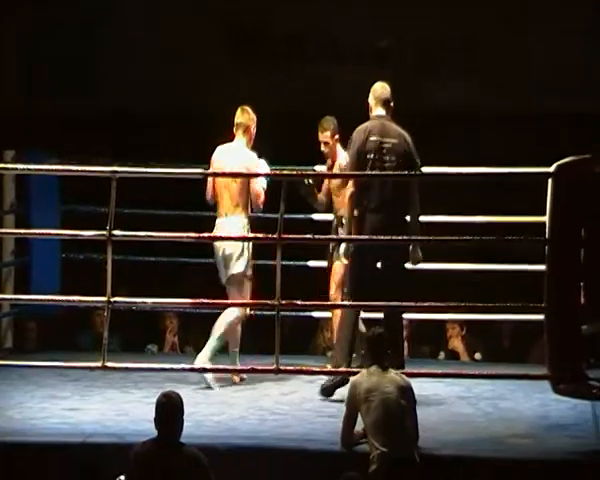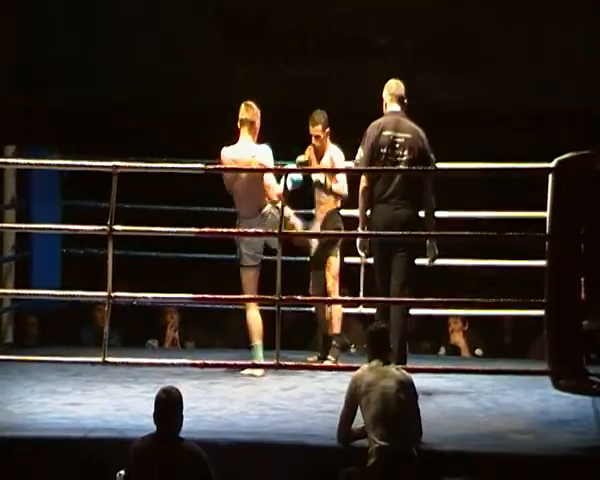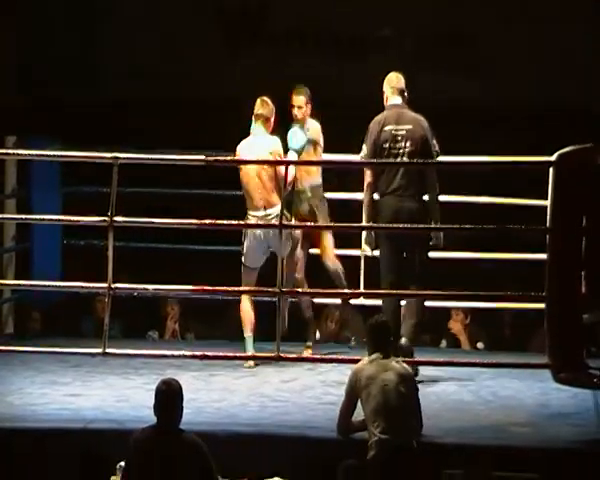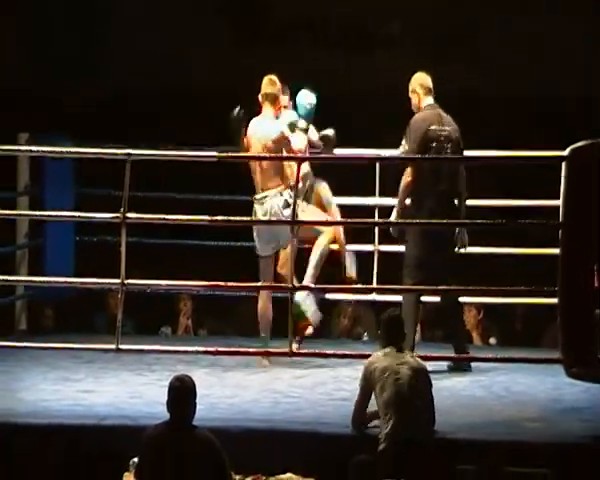
dt=0.4s
person 1, frame 1
left shoulder: (361, 133)
right shoulder: (404, 138)
left elbow: (352, 188)
right elbow: (413, 194)
left wrist: (346, 232)
right wrist: (415, 240)
left hip: (367, 225)
right hip: (396, 228)
left knee: (354, 298)
right knee: (392, 303)
person 1, frame 2
left shoulder: (375, 128)
right shoulder: (418, 134)
left elbow: (364, 184)
right elbow: (428, 192)
left wrist: (361, 227)
right wrist: (431, 236)
left hip: (380, 216)
right hip: (408, 218)
left knee: (382, 294)
right knee: (399, 294)
right ankle: (396, 368)
person 1, frame 3
left shoulder: (378, 123)
right shoulder: (420, 124)
left elbow: (369, 179)
right elbow: (432, 178)
left wrist: (367, 223)
right wrist: (436, 221)
left hip: (387, 209)
right hip: (415, 209)
left knee: (390, 285)
right knee: (415, 281)
right ankle: (407, 340)
person 1, frame 4
left shoulder: (418, 121)
right shoulder: (451, 124)
left elbow: (410, 174)
right elbow: (461, 178)
left wrist: (397, 210)
right wrist: (462, 223)
left hip: (421, 209)
right hip: (447, 211)
left knee: (413, 283)
right knee: (447, 283)
left ankle: (407, 350)
right ankle: (461, 353)
person 2, frame 1
left shoulder: (218, 153)
right shoulder: (251, 158)
right elbow: (258, 201)
right wrist: (261, 183)
left hip: (220, 228)
right hip: (238, 229)
left knee: (237, 300)
right knee: (240, 305)
left ankle: (235, 367)
right ankle: (205, 357)
person 2, frame 2
left shoulder: (225, 154)
right shoulder: (262, 152)
right elbow: (274, 196)
right wrist: (284, 184)
left hip: (246, 229)
right hip: (268, 219)
left knee: (251, 300)
right knee: (288, 213)
left ankle: (257, 362)
person 2, frame 3
left shoulder: (241, 147)
right shoulder: (274, 142)
right elbow: (285, 181)
right wrist: (291, 162)
left hip: (253, 223)
right hip: (277, 217)
left knee: (247, 292)
right knee: (295, 243)
left ankle: (250, 352)
person 2, frame 4
left shoulder: (252, 126)
right shoulder: (279, 127)
right elbow: (299, 151)
right wrist: (303, 134)
left hip: (260, 207)
right hip: (280, 202)
left knee: (265, 284)
left ankle: (265, 347)
right ankle: (305, 290)
person 3, frame 1
left shoulder: (345, 161)
right shoulder: (329, 165)
right elbow: (321, 204)
right wrist: (310, 192)
left hip: (347, 228)
right hip: (338, 228)
left knee: (336, 294)
right knee: (335, 295)
left ankle: (338, 354)
person 3, frame 2
left shoulder: (335, 154)
right shoulder: (310, 152)
left elbow: (343, 190)
left wrist: (326, 184)
right wrist: (298, 167)
left hip: (332, 223)
right hip: (317, 224)
left knee: (332, 288)
right knee: (316, 292)
left ankle: (336, 346)
right ankle: (326, 344)
person 3, frame 3
left shoulder: (314, 127)
right shoulder: (298, 130)
left elbow: (314, 143)
left hip: (314, 195)
right hip: (300, 198)
left knee: (330, 261)
right knee: (298, 275)
left ankle: (347, 303)
right ankle: (310, 331)
person 3, frame 4
left shoulder: (302, 123)
left elbow: (323, 148)
left wrist: (326, 139)
left hip: (309, 183)
right knee: (285, 265)
left ankle: (345, 253)
person 4, frame 1
left shoulder: (358, 383)
right shoulder: (404, 382)
left elbow: (346, 440)
right elbow: (415, 435)
left hip: (382, 466)
right hip: (409, 463)
person 4, frame 2
left shoulder: (359, 378)
right shoulder: (405, 378)
left elbow: (343, 435)
right elbow: (418, 432)
left hip: (380, 461)
right hip: (409, 460)
person 4, frame 3
left shoulder: (359, 371)
right shoulder: (405, 371)
left elbow: (342, 427)
right elbow: (418, 424)
left hip: (380, 454)
right hip: (408, 453)
person 4, frame 4
left shoulder: (373, 364)
right shoulder: (419, 365)
left elbow: (357, 422)
right elbow: (431, 420)
left hip: (391, 447)
right hip: (420, 446)
